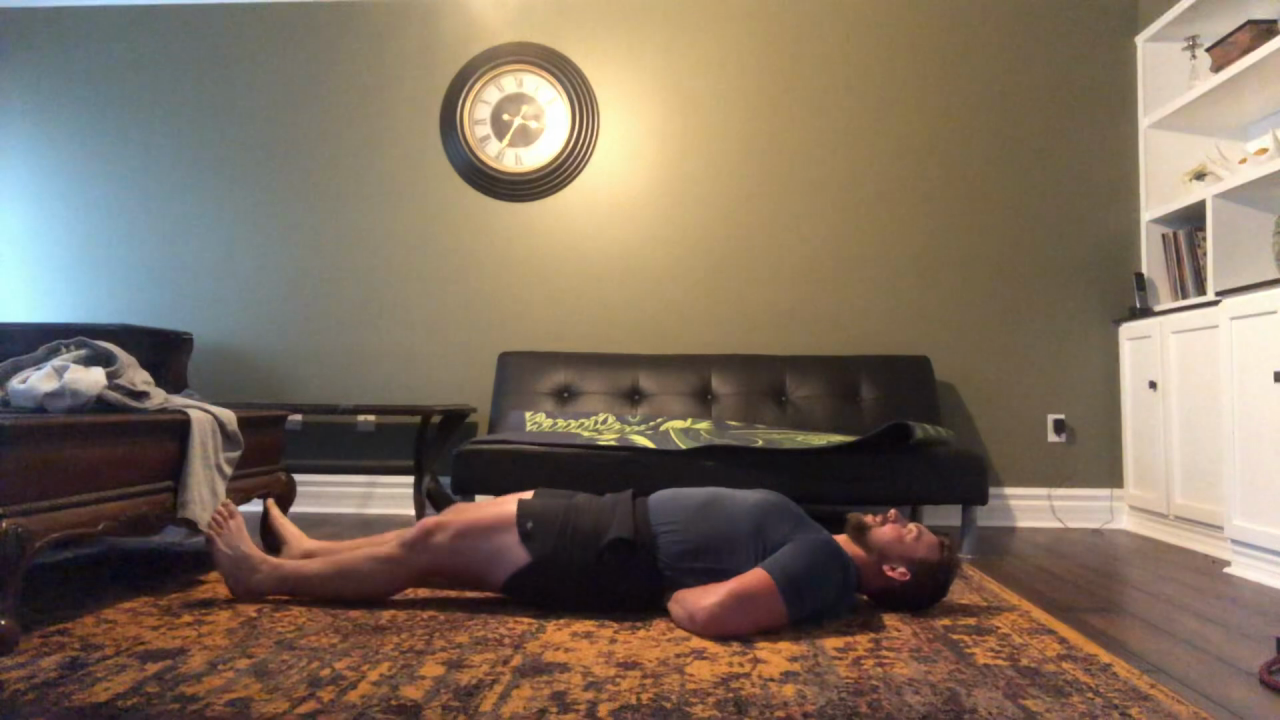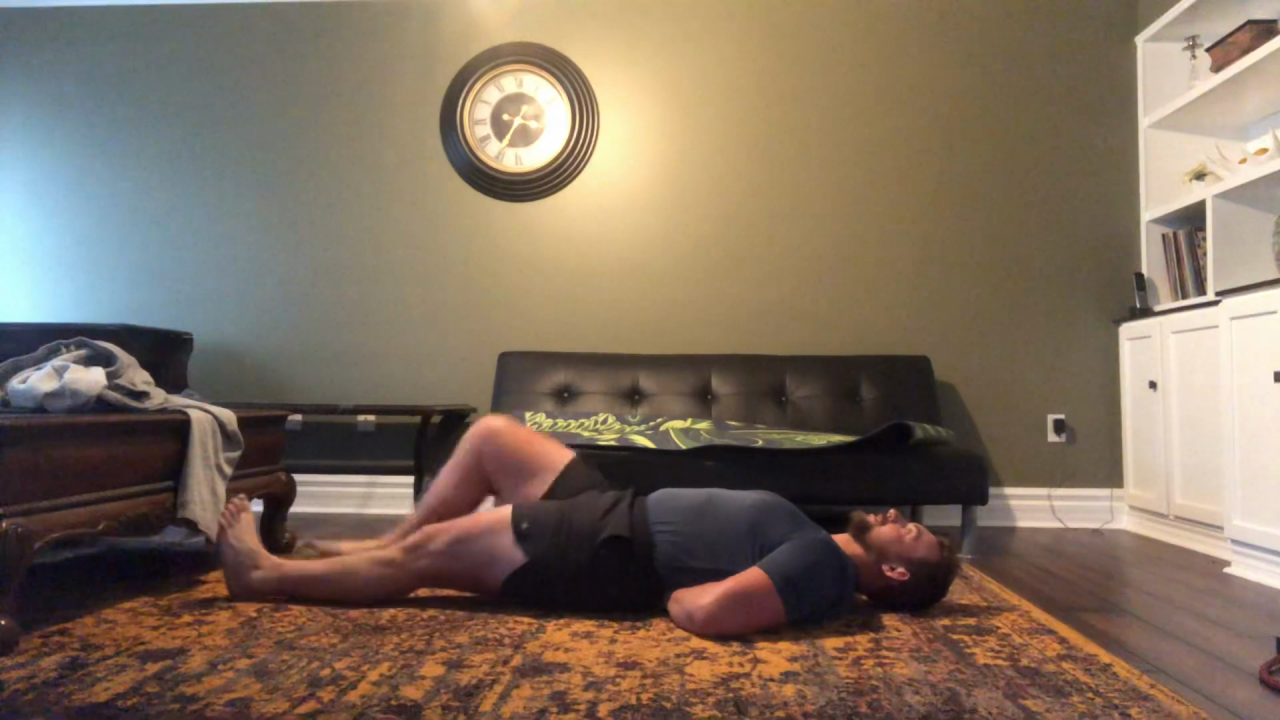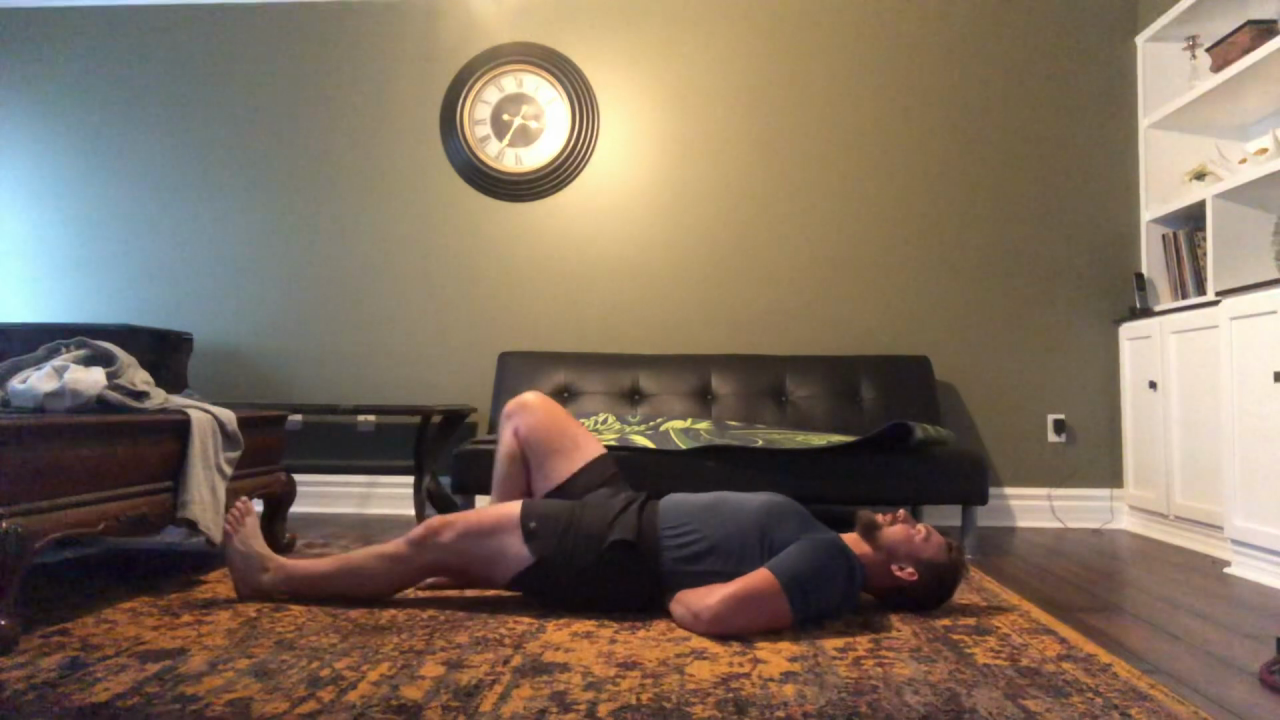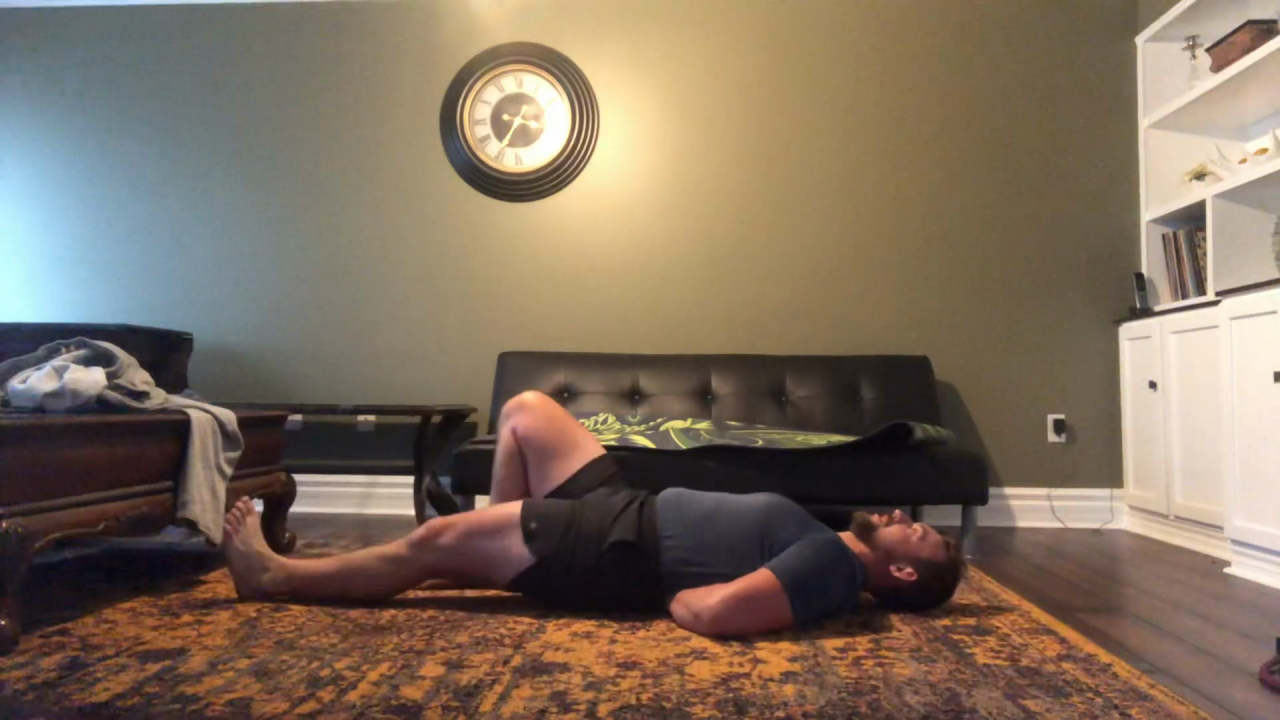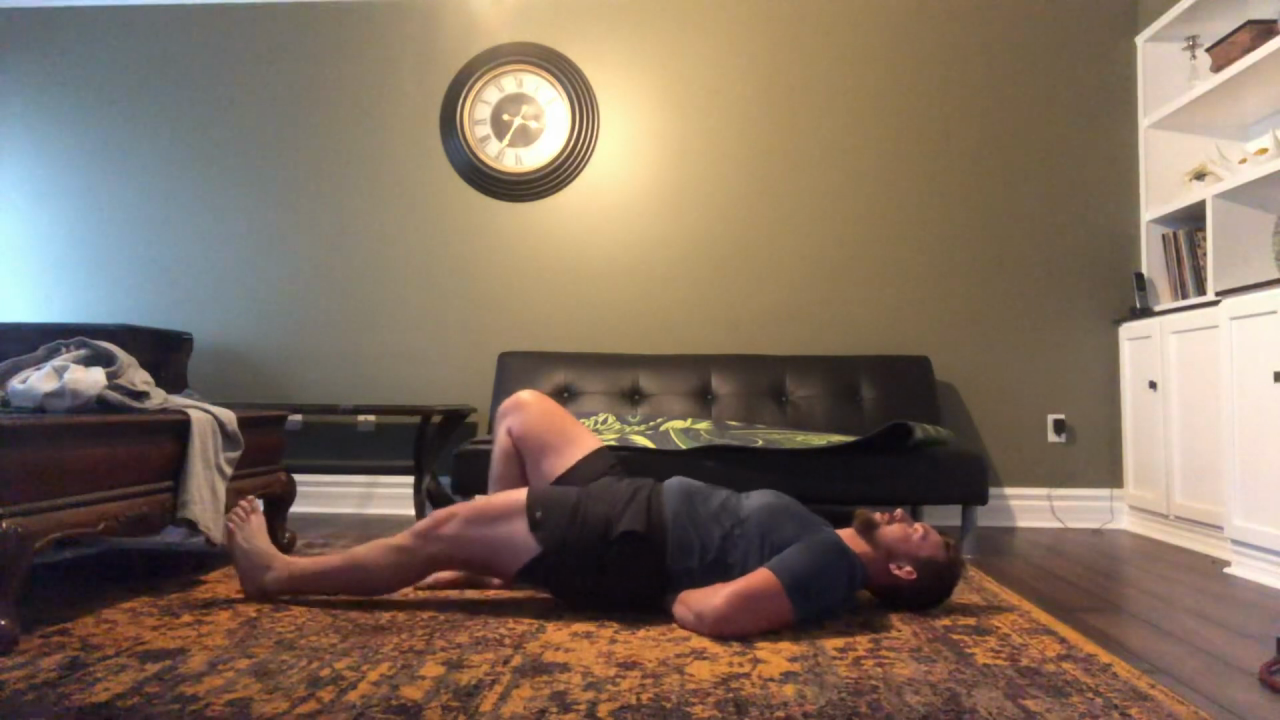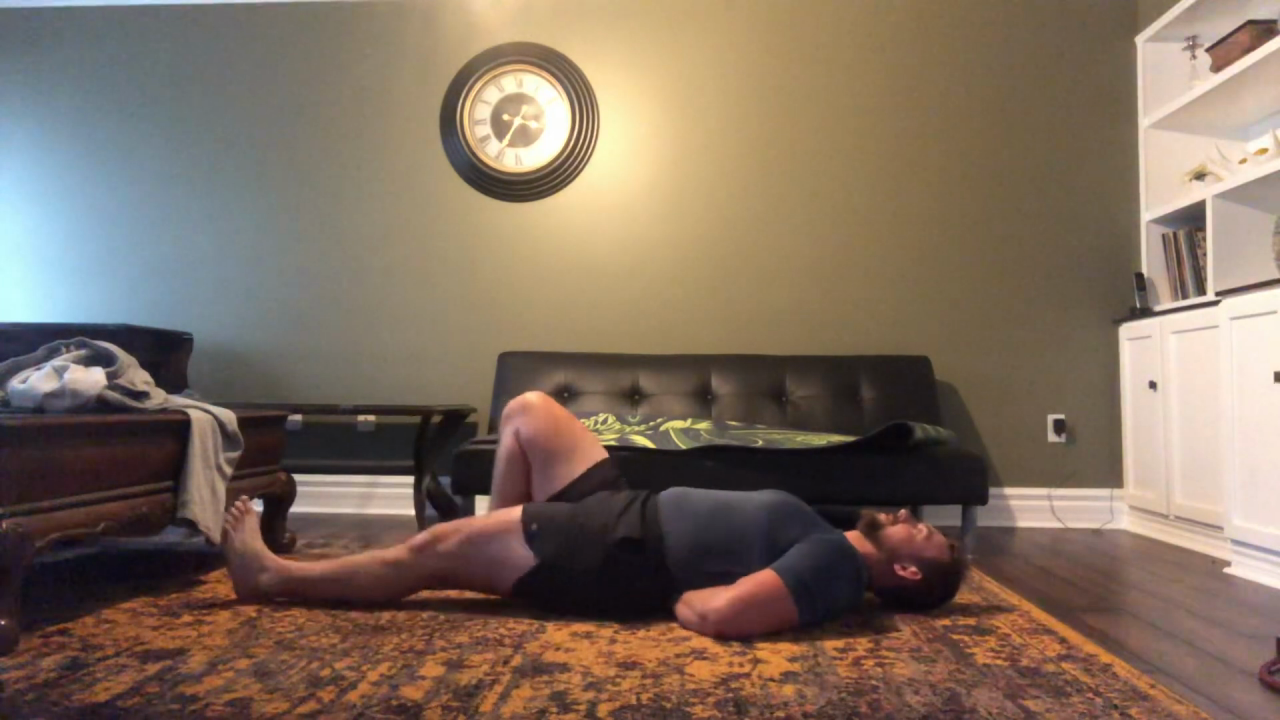
dt=0.4s
person 1, frame 1
left shoulder: (828, 570)
right shoulder: (823, 550)
left elbow: (710, 612)
left wrist: (665, 589)
left hip: (621, 555)
right hip: (626, 517)
left knee: (433, 544)
right knee: (455, 517)
left ankle: (266, 575)
right ankle: (311, 551)
person 1, frame 2
left shoulder: (824, 569)
right shoulder: (821, 548)
left elbow: (705, 611)
left wrist: (660, 590)
left hip: (618, 556)
right hip: (625, 513)
left knee: (427, 551)
right knee: (490, 434)
left ankle: (264, 574)
right ankle: (382, 541)
person 1, frame 3
left shoulder: (831, 569)
right shoulder: (827, 547)
left elbow: (711, 613)
left wrist: (667, 594)
left hip: (622, 556)
right hip: (632, 515)
left knee: (432, 540)
right knee: (525, 411)
left ankle: (272, 575)
right ankle: (493, 557)
person 1, frame 4
left shoulder: (831, 569)
right shoulder: (825, 545)
left elbow: (712, 614)
left wrist: (665, 594)
left hip: (622, 556)
right hip: (631, 513)
left knee: (433, 542)
right knee: (525, 411)
left ankle: (272, 575)
right ankle: (495, 555)
person 1, frame 5
left shoulder: (831, 567)
right shoulder: (825, 544)
left elbow: (715, 614)
left wrist: (666, 594)
left hip: (625, 545)
right hip: (634, 502)
left knee: (437, 533)
right knee: (520, 409)
left ankle: (277, 574)
right ankle: (490, 559)
person 1, frame 6
left shoulder: (836, 568)
right shoulder: (829, 545)
left elbow: (720, 614)
left wrist: (669, 595)
left hip: (624, 560)
right hip: (631, 513)
left knee: (433, 549)
right knee: (528, 410)
left ankle: (269, 575)
right ankle: (497, 556)
